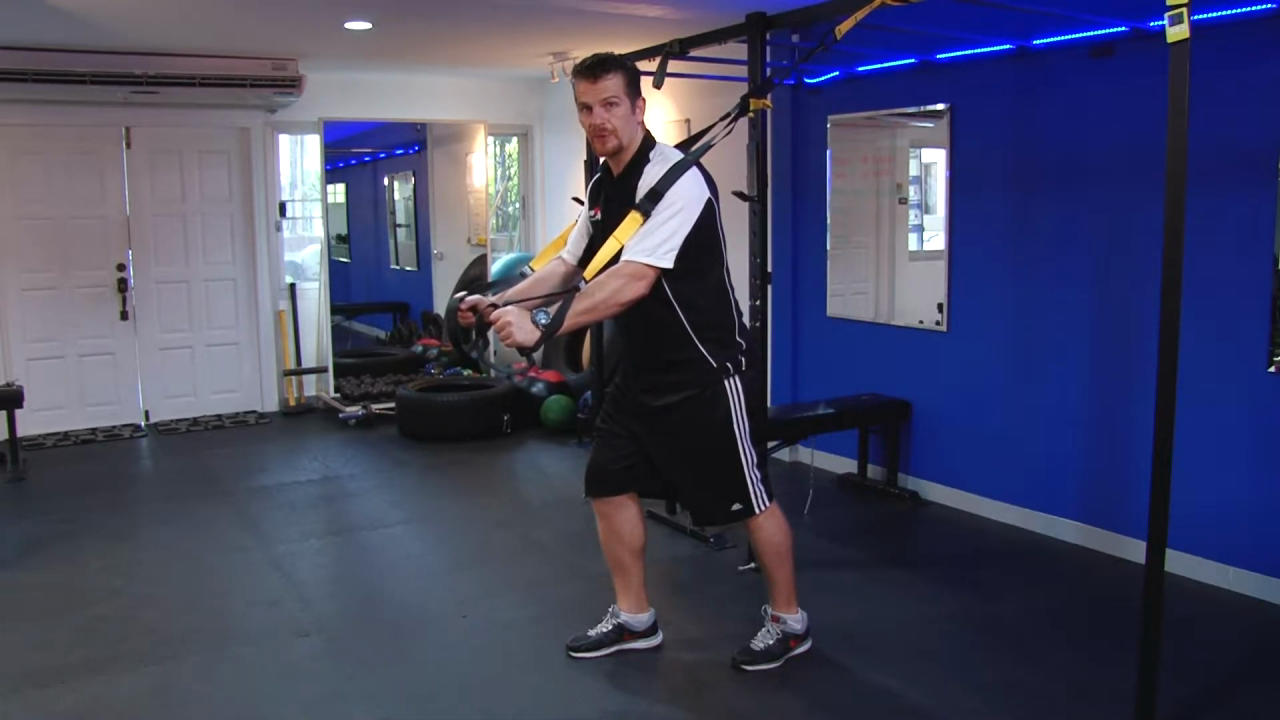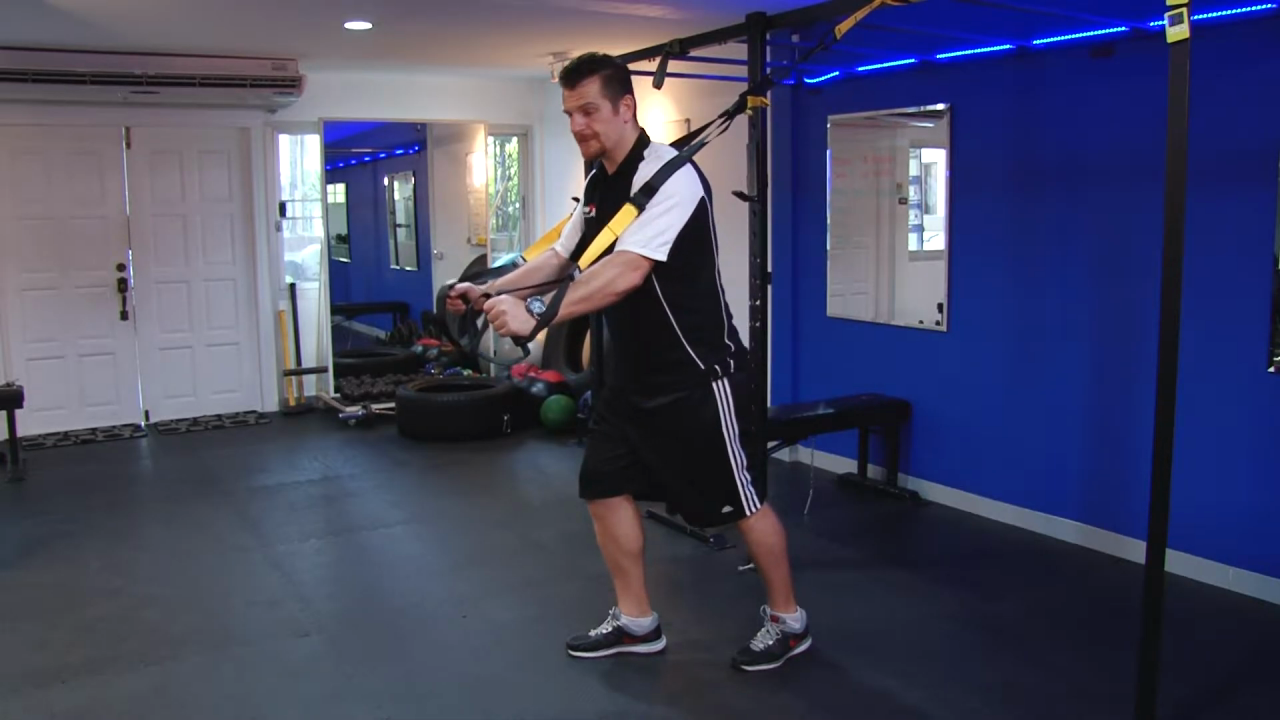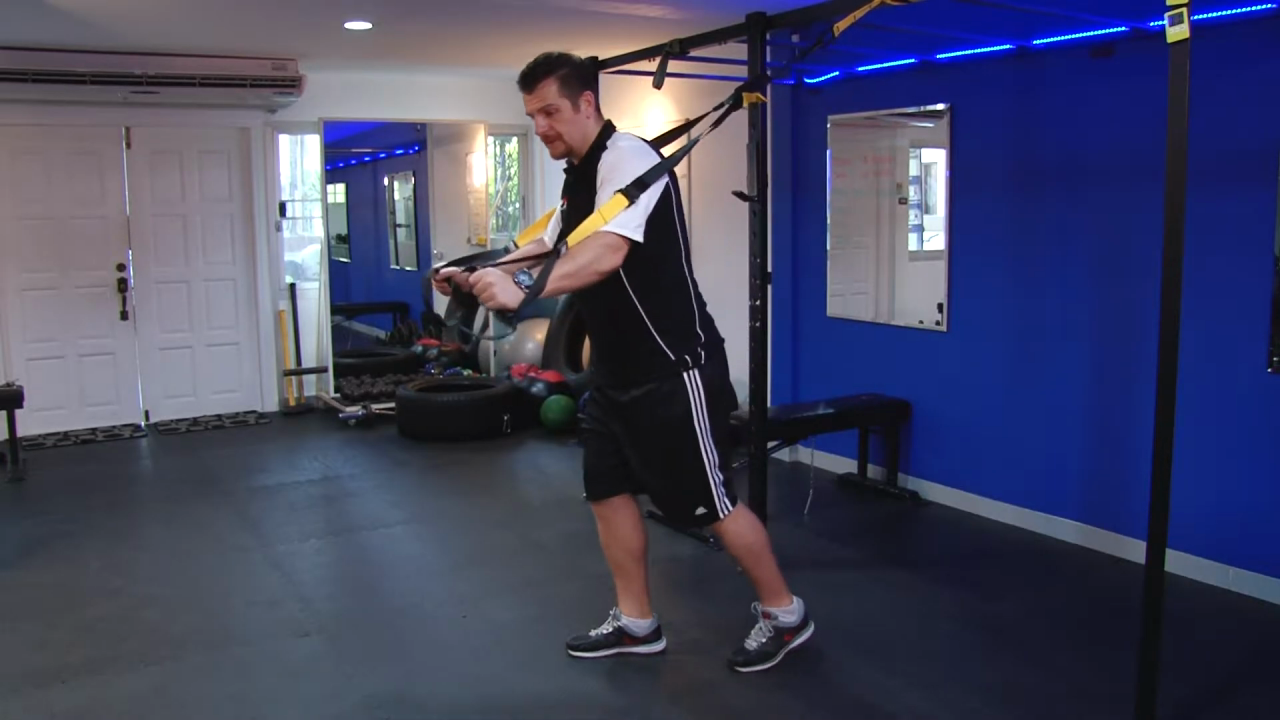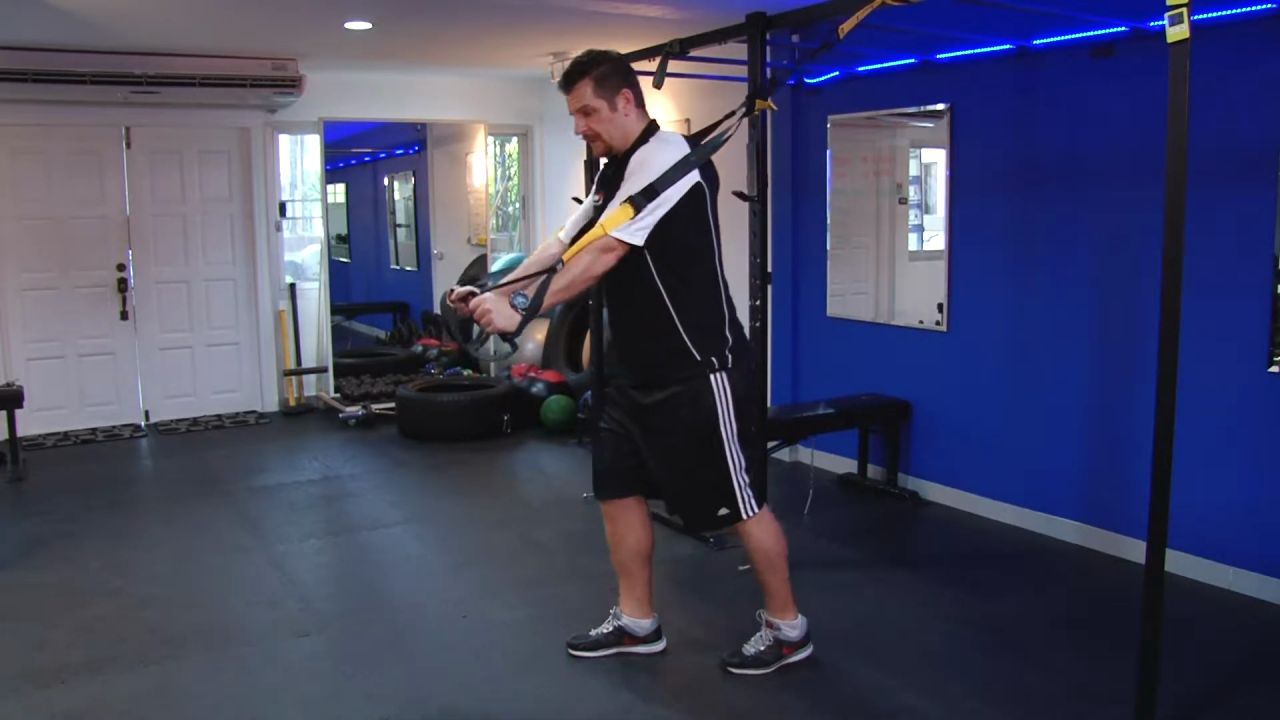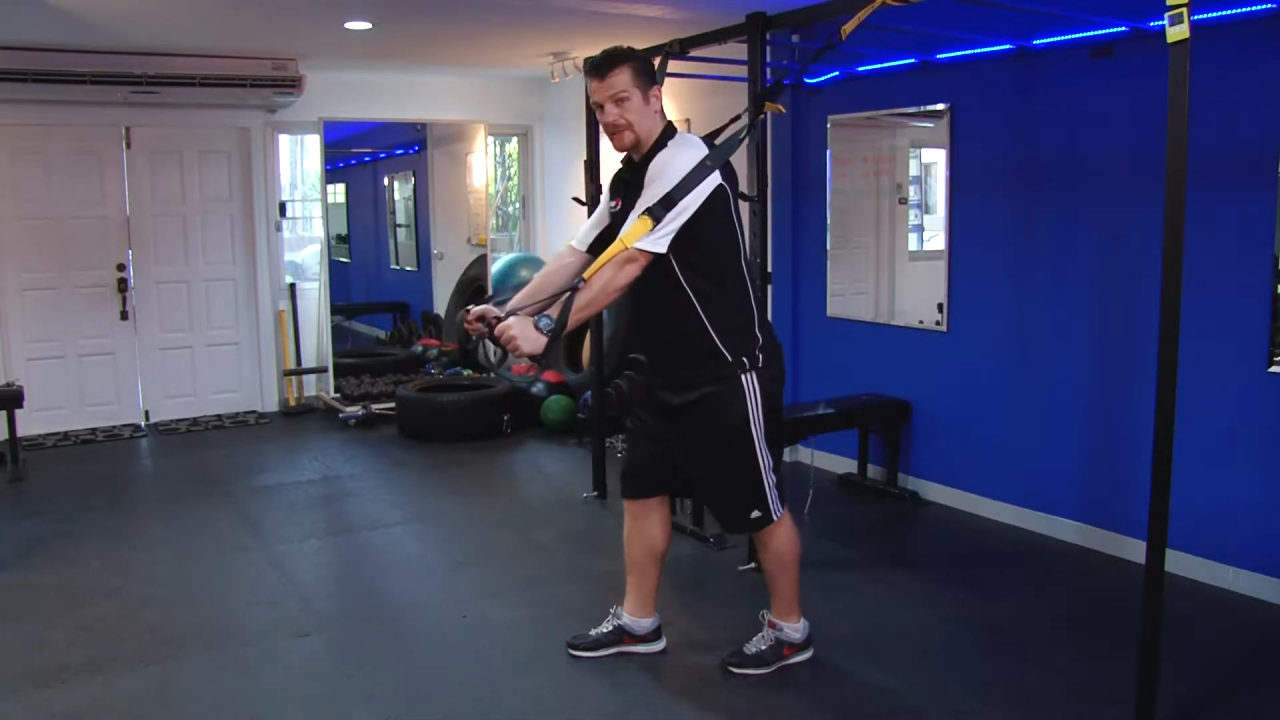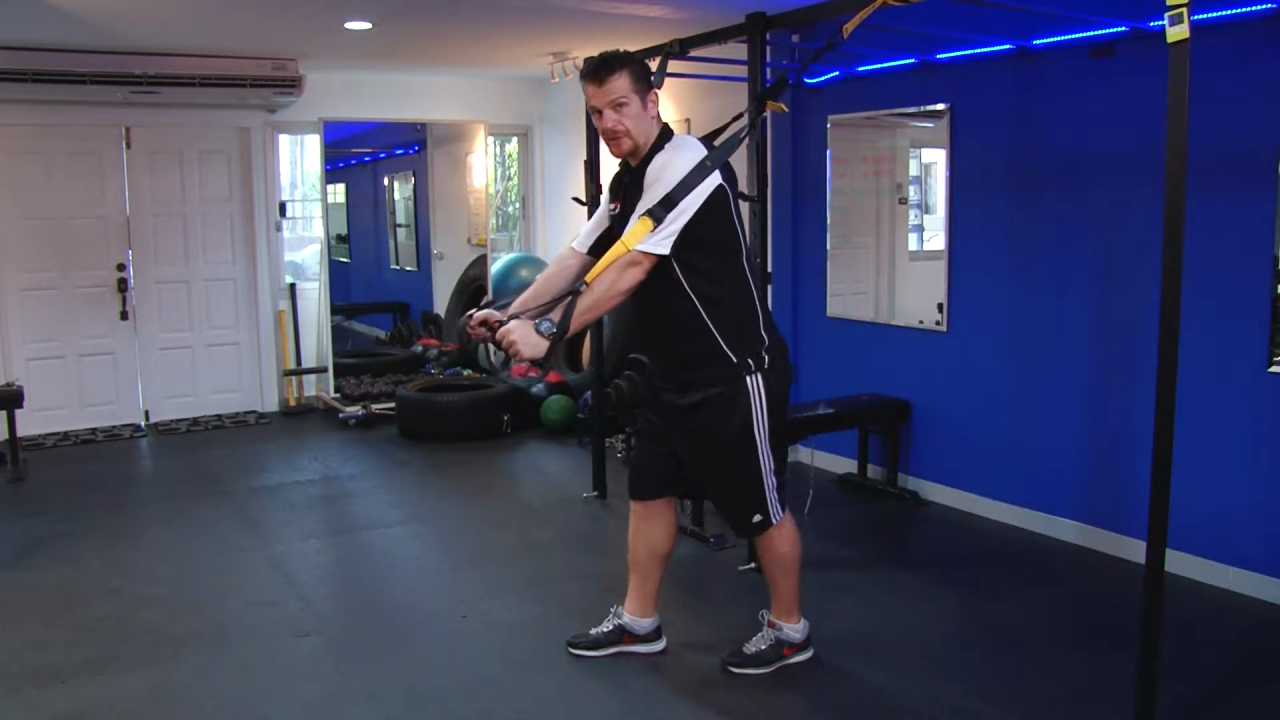
dt=0.4s
person 1, frame 1
left shoulder: (673, 178)
right shoulder: (603, 187)
left elbow: (634, 280)
right elbow: (567, 265)
left wrist: (542, 325)
right wrist: (498, 303)
left hip: (706, 371)
right hip: (643, 369)
left knee: (747, 498)
right knee: (609, 486)
left ankle: (788, 621)
right ankle: (633, 618)
person 1, frame 2
left shoulder: (665, 174)
right shoulder: (600, 183)
left elbow: (627, 271)
right elbow: (559, 257)
left wrist: (538, 314)
right wrist: (487, 292)
left hip: (696, 372)
right hip: (633, 371)
left knee: (737, 500)
right knee: (604, 488)
left ankle: (788, 620)
right ankle: (636, 621)
person 1, frame 3
left shoulder: (626, 159)
right shoulder: (580, 174)
left elbow: (607, 251)
right elbow: (549, 247)
left wrist: (522, 288)
right wrist: (476, 275)
left hip: (675, 366)
right hip: (618, 368)
left knee: (708, 501)
right knee: (607, 492)
left ankle: (783, 613)
right ankle: (636, 623)
person 1, frame 4
left shoulder: (664, 158)
right shoulder: (615, 174)
left elbow: (604, 254)
right elbow: (563, 247)
left wrist: (520, 307)
right wrist: (491, 293)
left hip: (700, 370)
right hip: (640, 370)
left knee: (737, 502)
right knee: (618, 490)
left ankle: (787, 627)
right ankle: (637, 622)
person 1, frame 5
left shoulder: (683, 161)
right shoulder: (628, 179)
left elbow: (626, 265)
right elbow: (576, 255)
left wrist: (545, 327)
right wrist: (508, 311)
left hip: (728, 370)
right hip: (668, 370)
left knee: (758, 504)
right knee: (642, 490)
left ankle: (789, 629)
right ankle: (639, 622)
person 1, frame 6
left shoulder: (680, 163)
right shoulder: (625, 183)
left elbow: (630, 269)
right elbow: (576, 258)
left wrist: (549, 331)
right wrist: (510, 315)
left hip: (736, 371)
right hip: (675, 373)
left knee: (760, 506)
right knee: (649, 490)
left ankle: (788, 628)
right ankle: (639, 622)
